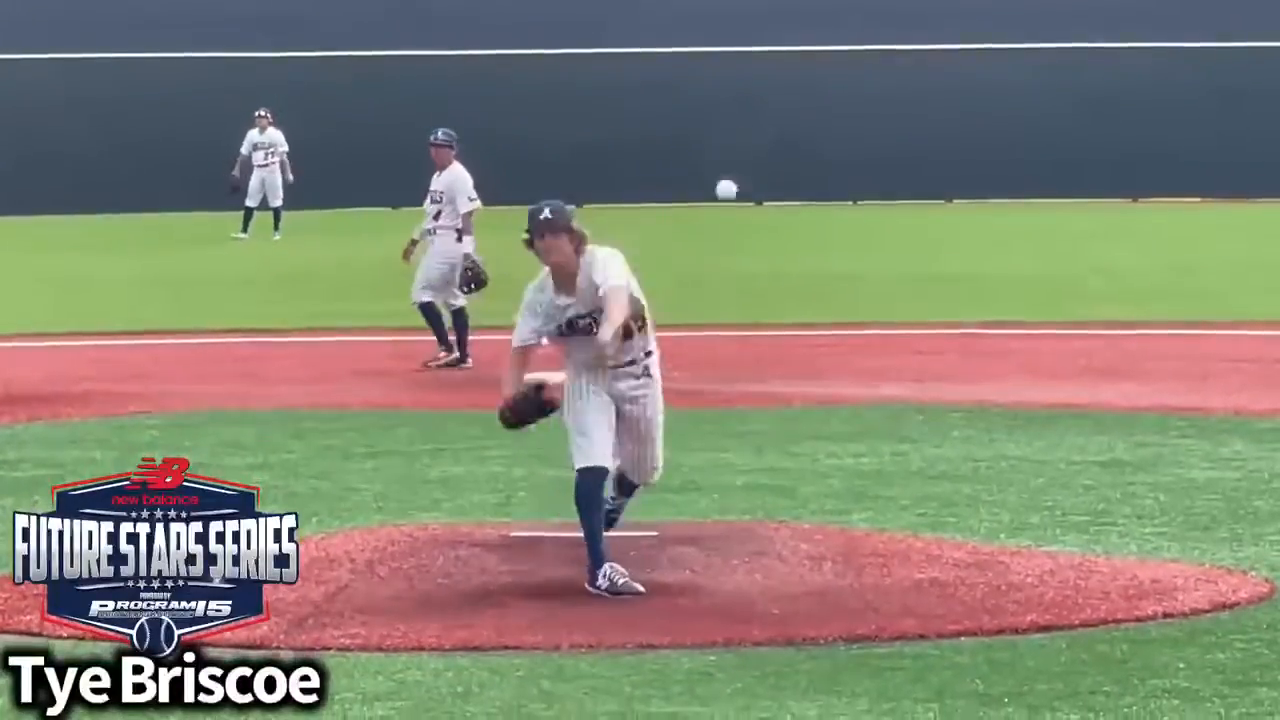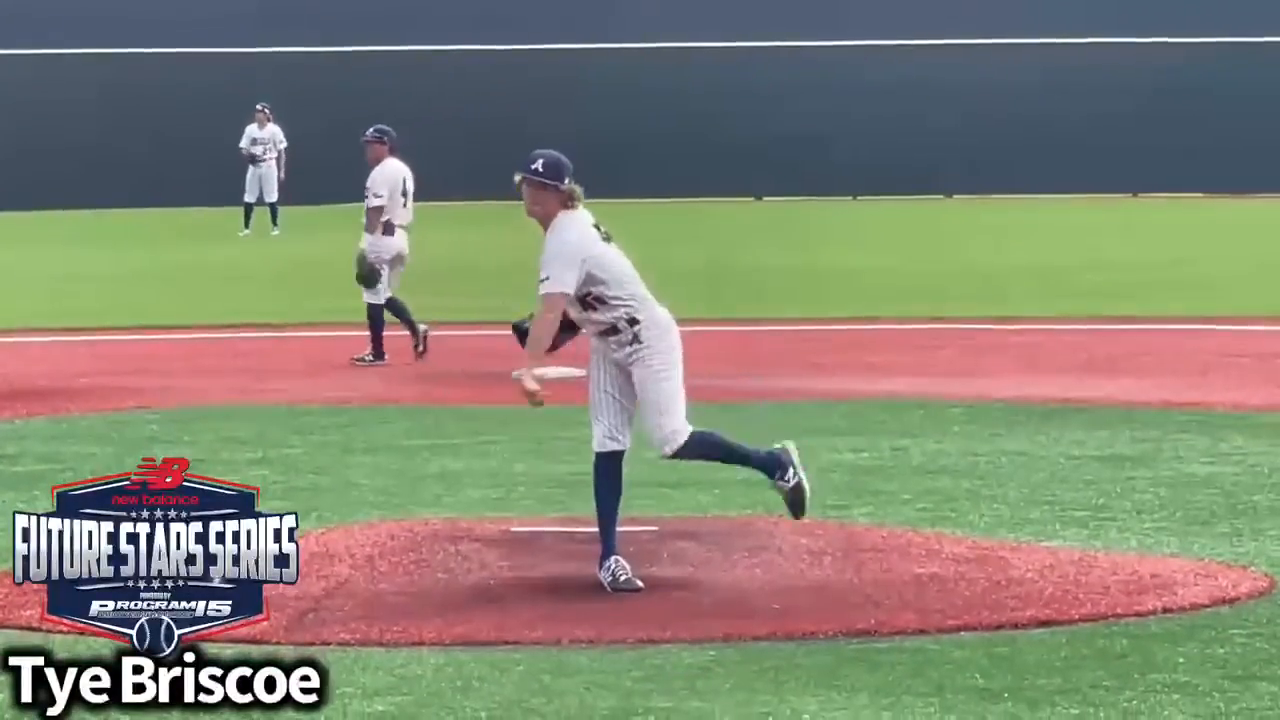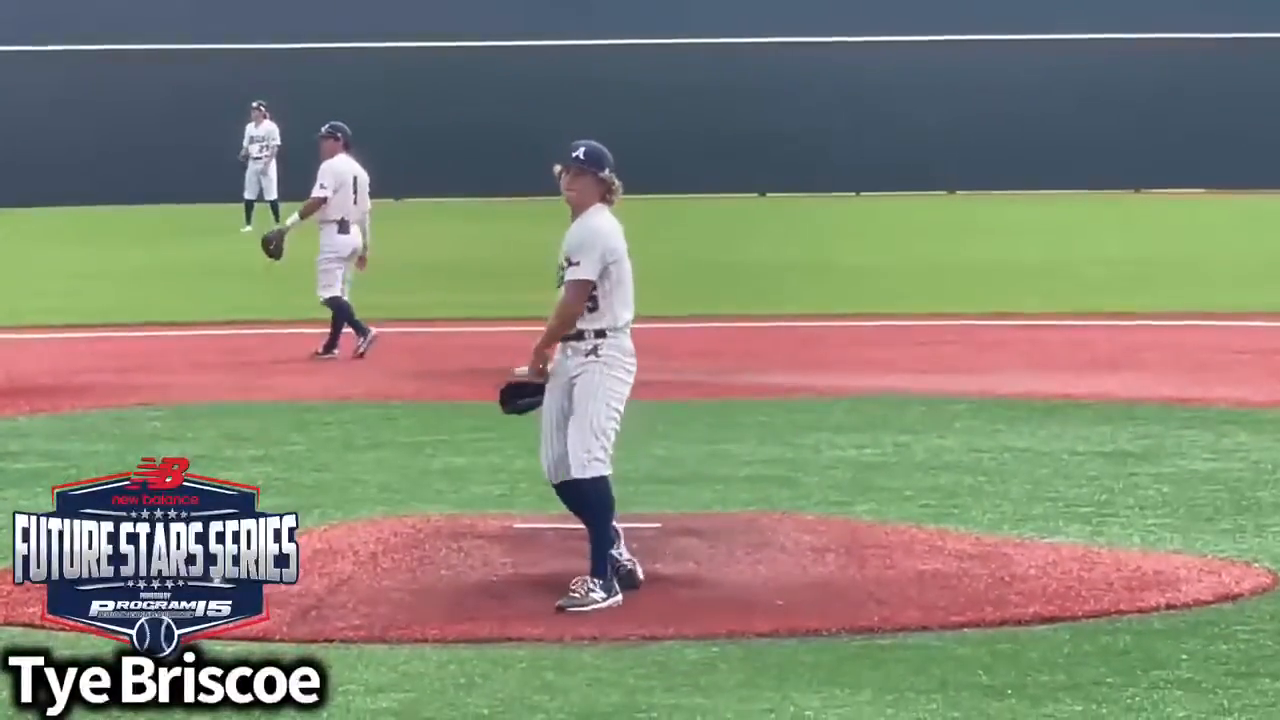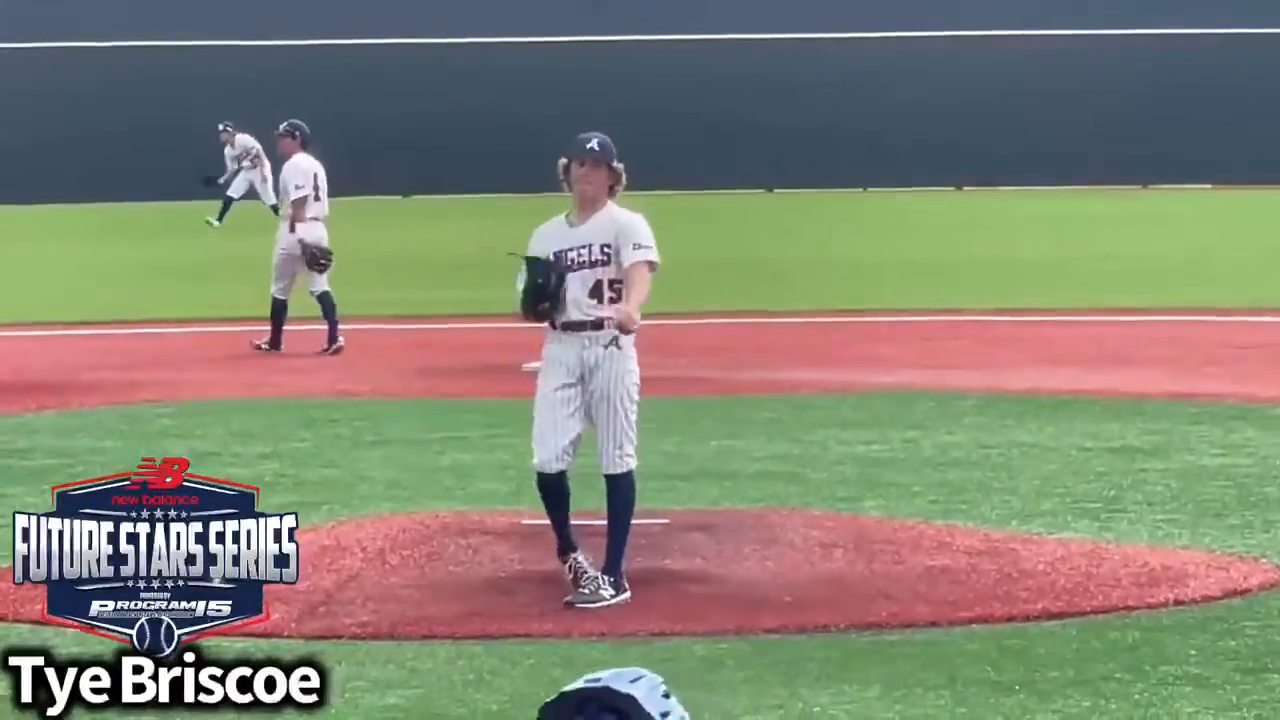
dt=0.5s
person 1, frame 1
left shoulder: (605, 263)
right shoulder: (538, 298)
left elbow: (619, 302)
right elbow: (518, 357)
left wrist: (612, 328)
right wrist: (511, 400)
left hip: (638, 374)
right hip: (587, 379)
left knee: (646, 472)
right knee: (593, 467)
left ankle: (615, 499)
right ankle: (599, 567)
person 1, frame 2
left shoulder: (564, 239)
right shoulder: (566, 224)
left elbow: (551, 309)
left wrist: (529, 369)
right wrist: (568, 324)
left hip: (650, 340)
right hip: (609, 343)
left knee: (670, 439)
right knee: (607, 446)
left ankle: (776, 464)
right ankle: (609, 558)
person 1, frame 3
left shoulder: (595, 229)
right shoulder: (581, 230)
left elbow: (573, 305)
left wrist: (540, 348)
right wrist: (551, 355)
left hip: (602, 358)
right hip: (571, 356)
left knee: (586, 464)
right knee: (559, 469)
left ankle: (603, 578)
right ankle: (611, 546)
person 1, frame 4
left shoulder: (628, 224)
right shoulder: (546, 233)
left elbow: (640, 276)
left wrist: (629, 310)
left hip: (613, 347)
right hip: (561, 349)
left knee: (617, 461)
right knee: (548, 462)
left ankle: (613, 576)
right ankle: (568, 552)
person 2, frame 1
left shoulder: (459, 176)
right shoulder: (437, 176)
left elbow: (467, 216)
left wrist: (468, 252)
right wrist: (414, 240)
left hip: (449, 243)
right hip: (437, 242)
left knee: (421, 294)
right knee: (454, 299)
left ankle: (447, 347)
right ankle: (462, 354)
person 2, frame 2
left shoulder: (382, 172)
right shoulder: (403, 170)
left elbow: (375, 212)
left wrist: (363, 246)
left hip: (381, 237)
right hip: (399, 237)
left knee: (373, 294)
right knee: (383, 292)
left ankle: (377, 352)
right ankle: (415, 330)
person 2, frame 3
left shoulder: (331, 166)
right shoulder: (360, 170)
left elbow: (317, 202)
right elbow: (365, 211)
left wrist: (289, 223)
right wrist: (365, 246)
left hip: (335, 234)
right hip: (353, 234)
left knee: (329, 293)
right knee: (339, 292)
left ankle: (363, 332)
right ankle: (331, 345)
person 2, frame 4
left shoulder: (293, 165)
right shoulder: (316, 165)
left elbow: (298, 203)
left wrist: (298, 235)
left hip: (297, 231)
right hip: (318, 229)
left knee: (281, 288)
right knee: (319, 286)
left ankle: (275, 341)
right ankle: (334, 335)
